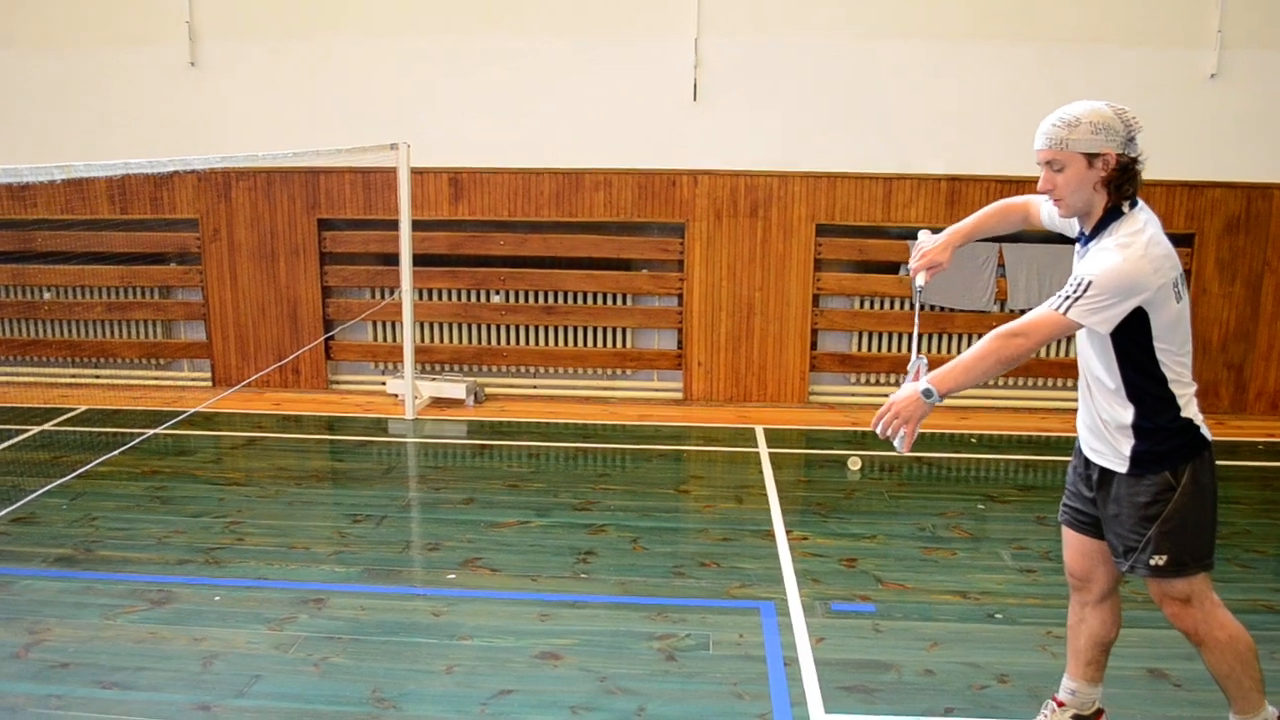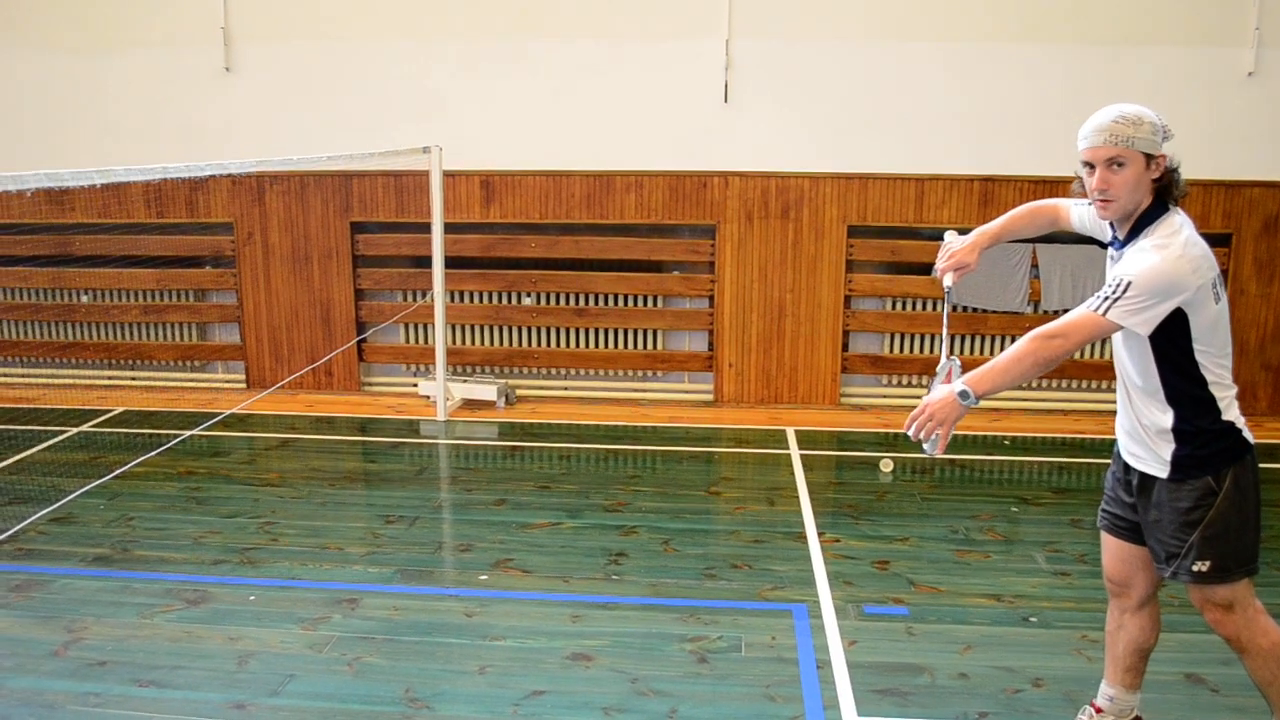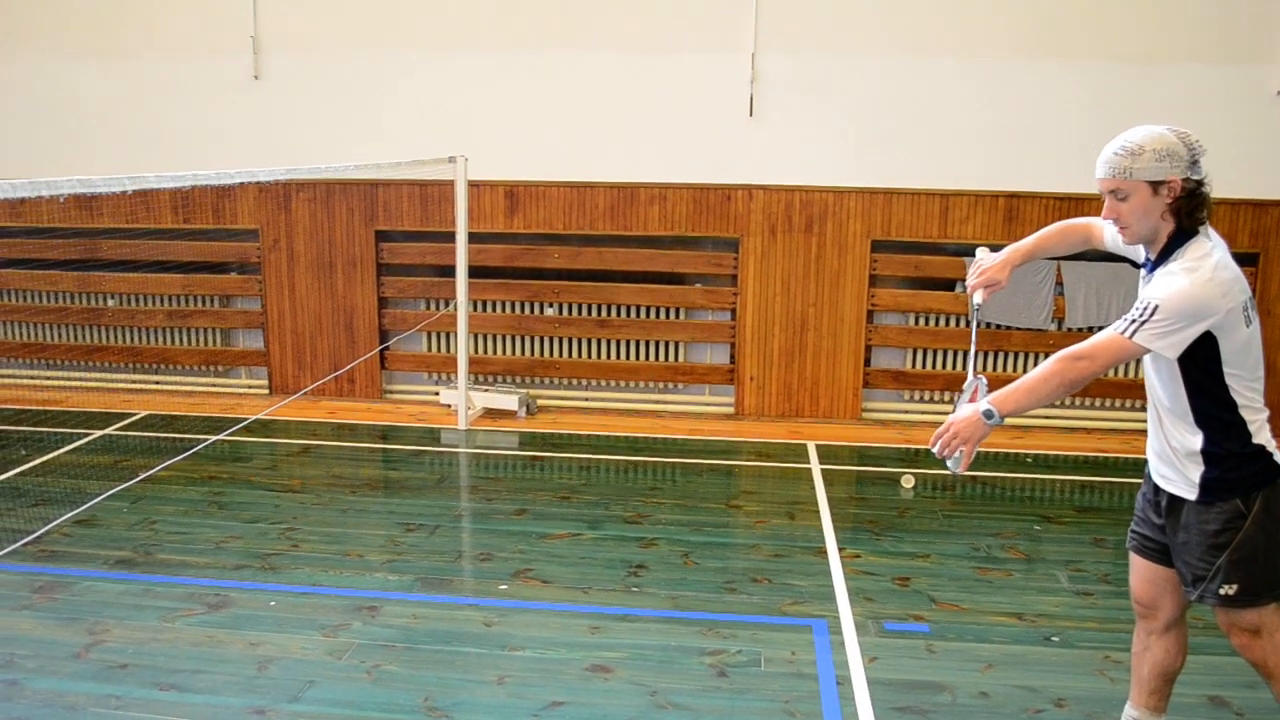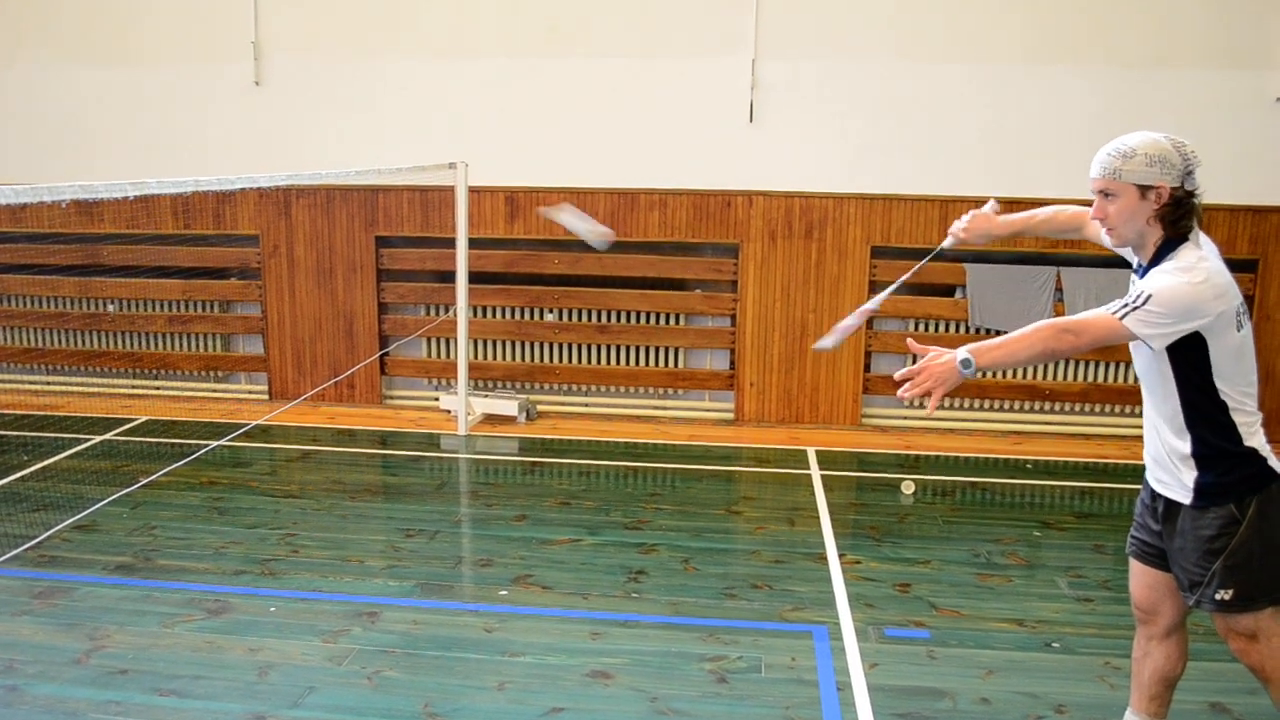
dt=0.7s
person 1, frame 1
left shoulder: (1128, 256)
right shoulder: (1099, 211)
left elbow: (1019, 340)
right elbow: (1019, 209)
left wrist: (929, 390)
right wrist: (950, 238)
left hip: (1155, 461)
right hip: (1099, 449)
left knee: (1186, 604)
right knee: (1088, 583)
person 1, frame 2
left shoulder: (1165, 257)
right shoulder: (1125, 218)
left elbow: (1056, 342)
right elbow: (1048, 211)
left wrist: (963, 392)
right wrist: (978, 238)
left hip: (1196, 464)
right hip: (1138, 453)
left knee: (1227, 610)
right knee: (1127, 587)
person 1, frame 3
left shoulder: (1195, 281)
right shoulder: (1162, 237)
left elbow: (1083, 363)
right elbow: (1083, 231)
left wrist: (988, 411)
right wrist: (1009, 257)
left hip: (1225, 488)
right hip: (1169, 476)
right knee: (1153, 610)
person 1, frame 4
left shoulder: (1188, 282)
right shoulder: (1160, 242)
left elbow: (1067, 337)
right elbow: (1079, 222)
left wrist: (964, 360)
right wrist: (1001, 224)
left hip: (1223, 492)
right hip: (1167, 482)
right knee: (1154, 615)
